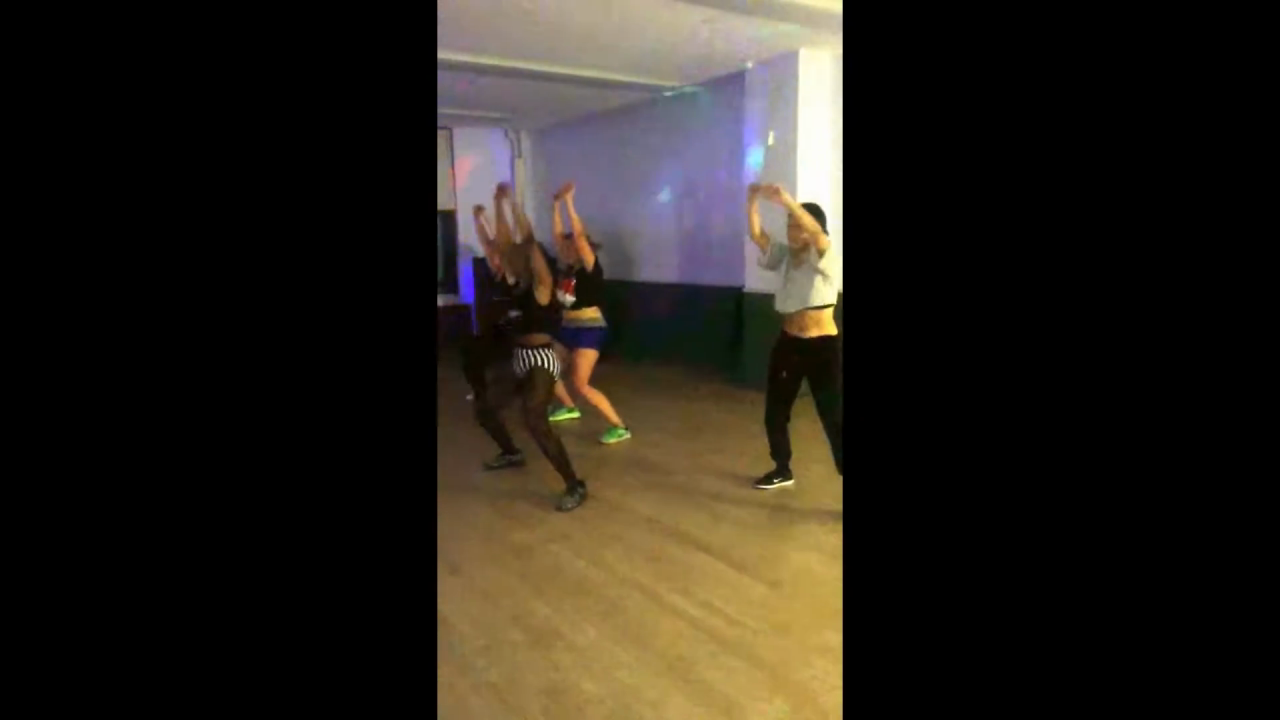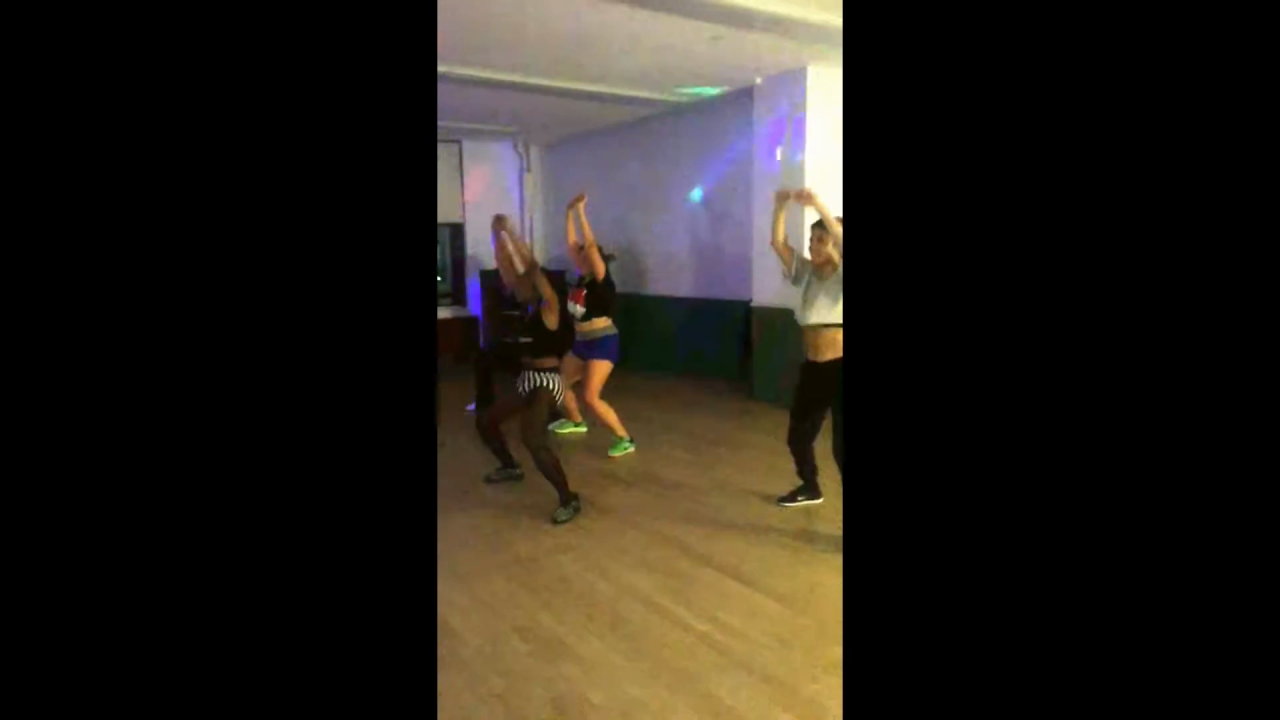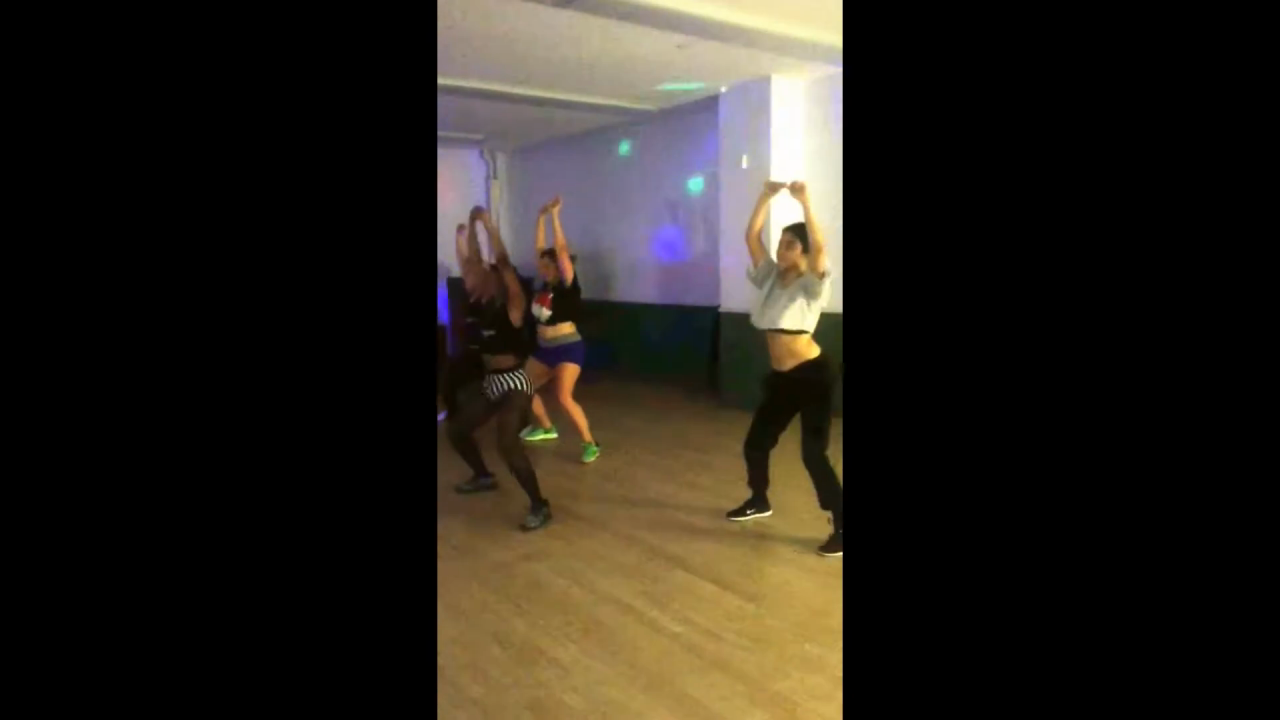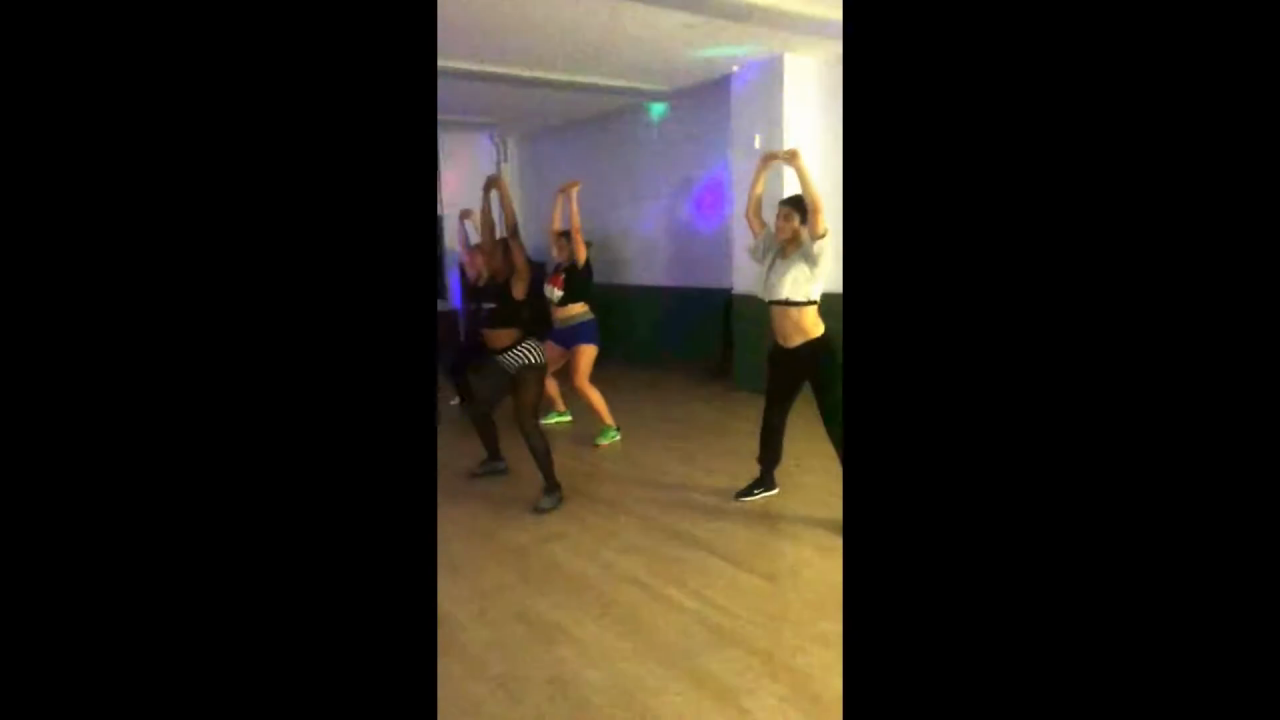
dt=0.4s
person 1, frame 1
left shoulder: (825, 259)
right shoulder: (784, 257)
left elbow: (816, 230)
right elbow: (756, 234)
left wrist: (785, 198)
right wrist: (754, 200)
left hip: (822, 347)
right hip: (788, 345)
left knee: (832, 419)
right knee: (775, 412)
right ankle: (783, 470)
person 1, frame 2
left shoulder: (841, 274)
right shoulder: (806, 271)
left elbow: (841, 239)
right elbow: (778, 244)
left wrist: (818, 205)
right wrist: (780, 208)
left hip: (839, 368)
right hip: (813, 368)
left knee: (841, 445)
right knee: (798, 435)
right ankle: (811, 488)
person 1, frame 3
left shoulder: (814, 282)
right shoulder: (771, 276)
left elbow: (820, 248)
right elbow: (752, 238)
left wrist: (805, 202)
right wrist: (765, 199)
left hip: (811, 373)
right hip: (780, 376)
left knee: (813, 452)
right knee: (755, 443)
left ankle: (841, 525)
right ankle: (759, 500)
person 1, frame 4
left shoulder: (813, 251)
right shoulder: (772, 250)
left elbow: (817, 209)
right elbow: (751, 213)
left wrist: (799, 166)
right wrist: (762, 169)
left hip: (816, 350)
right hip: (784, 352)
left knee: (837, 427)
right knee: (771, 422)
right ankle: (766, 480)
person 2, frame 1
left shoulder: (541, 285)
right shoulder: (517, 285)
left elbow: (529, 243)
right elbow: (504, 244)
left wrist: (511, 200)
right wrist: (499, 203)
left hip: (538, 362)
right hip: (518, 361)
left knee: (533, 420)
right knee: (483, 407)
left ankle: (575, 486)
right ankle: (511, 453)
person 2, frame 2
left shoulder: (549, 308)
right shoulder: (529, 309)
left elbow: (532, 269)
right elbow: (508, 268)
left wrist: (509, 231)
right wrist: (499, 233)
left hip: (545, 382)
right hip: (526, 380)
left knee: (532, 438)
right knee: (484, 420)
left ankle: (569, 499)
right ankle: (510, 467)
person 2, frame 3
left shoulder: (514, 304)
right shoulder: (487, 304)
left elbow: (504, 263)
right elbow: (473, 265)
left wrist: (488, 223)
right wrist: (471, 229)
left hip: (514, 383)
right hip: (490, 383)
left knee: (507, 444)
right knee: (457, 430)
left ankle: (539, 505)
right ankle: (483, 476)
person 2, frame 4
left shoulder: (518, 279)
right shoulder: (492, 278)
left elbow: (513, 235)
right elbow: (488, 234)
left wrist: (503, 191)
right wrist: (486, 195)
left hip: (526, 356)
right hip: (501, 359)
left knee: (526, 421)
right knee: (479, 411)
left ankle: (552, 487)
right ankle: (495, 460)
person 3, frame 1
left shoulder: (591, 269)
right shoulder: (569, 268)
left elbow: (579, 236)
right elbow: (558, 234)
left wrist: (569, 201)
right wrist: (556, 204)
left hip: (590, 331)
right hip: (568, 329)
left knee: (580, 383)
left ankle: (620, 426)
right ankle: (569, 408)
person 3, frame 2
left shoulder: (602, 281)
right shoulder: (582, 279)
left elbow: (590, 245)
right elbow: (572, 244)
left wrist: (581, 211)
right wrist: (569, 213)
left hip: (604, 341)
right hip: (583, 342)
left knee: (591, 396)
right knee: (559, 382)
left ankle: (625, 439)
right ankle: (576, 421)
person 3, frame 3
left shoulder: (568, 285)
right shoulder: (547, 284)
left elbow: (561, 250)
right elbow: (540, 248)
left wrist: (555, 215)
right wrist: (541, 217)
left hip: (568, 347)
right hip: (545, 348)
left knee: (564, 397)
left ankle: (590, 444)
right ankle: (546, 428)
person 3, frame 4
left shoulder: (581, 267)
right shoulder: (559, 266)
left elbow: (575, 231)
right elbow: (555, 230)
left wrist: (573, 196)
right wrist: (559, 199)
left hip: (582, 328)
right hip: (560, 330)
left knee: (580, 381)
left ankle: (612, 428)
right ankle: (561, 411)
person 4, frame 1
right shoulder: (496, 274)
left elbow: (501, 245)
right elbow: (485, 244)
left wrist: (483, 218)
right wrist: (478, 218)
left hip: (513, 332)
right hip: (496, 330)
right knee: (471, 351)
right ankle: (481, 391)
person 4, frame 2
right shoulder: (506, 286)
right elbow: (500, 256)
left wrist: (505, 229)
right wrist: (496, 231)
left hip: (519, 345)
right hip: (505, 343)
right knee: (483, 361)
left ankle: (553, 414)
right ankle: (484, 403)
person 4, frame 3
right shoulder: (472, 295)
left elbow: (478, 261)
right elbow: (463, 261)
left wrist: (469, 235)
right wrist: (459, 236)
right hip: (470, 352)
right ankle: (453, 413)
person 4, frame 4
right shoulder: (473, 281)
right elbow: (464, 248)
left wrist: (473, 221)
right wrist: (462, 222)
right hip: (476, 340)
right knee: (455, 365)
